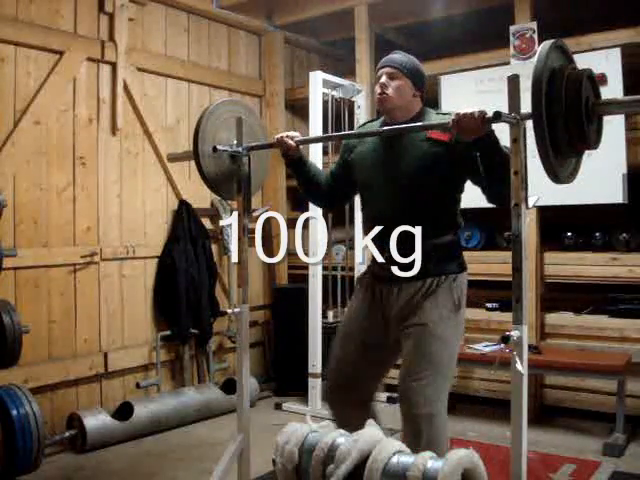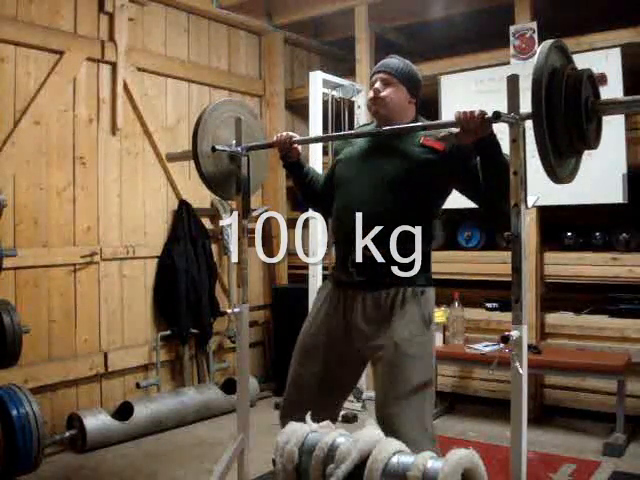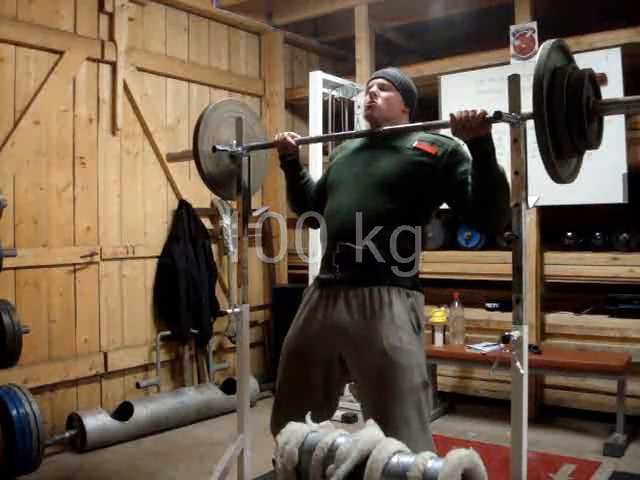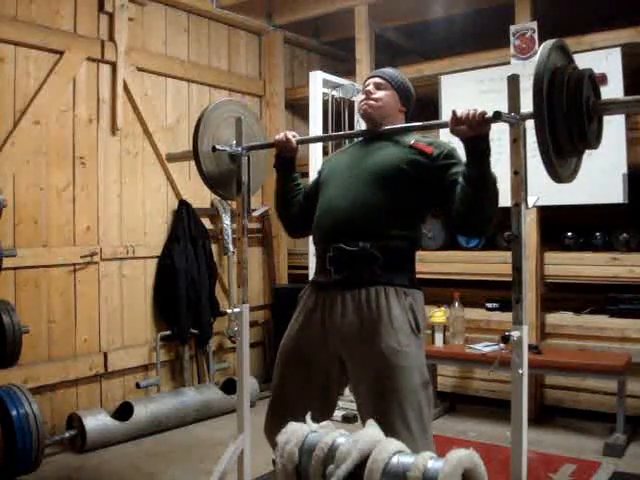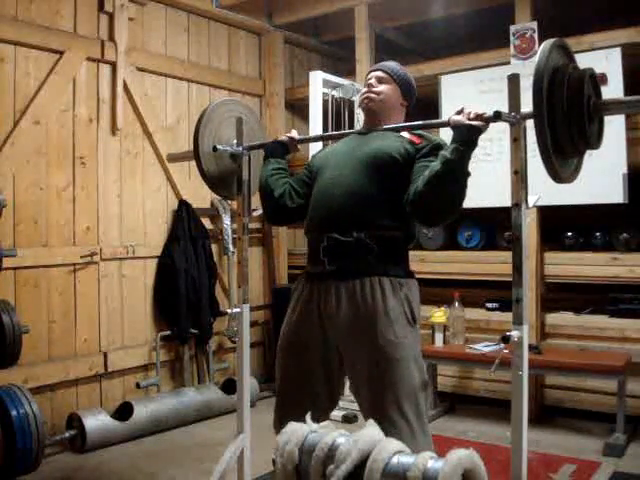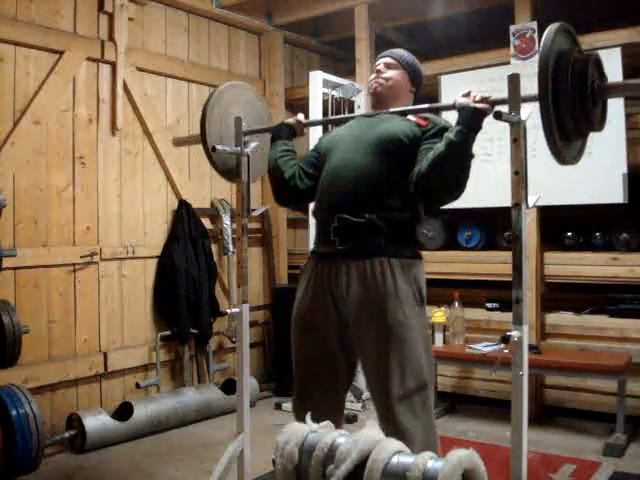
dt=0.5s
person 1, frame 1
left shoulder: (450, 132)
right shoulder: (360, 140)
left elbow: (505, 193)
right elbow: (329, 195)
left wrist: (483, 138)
right wrist: (295, 158)
left hip: (434, 284)
right hip: (377, 281)
left knee: (421, 403)
right knee: (343, 392)
person 1, frame 2
left shoulder: (443, 143)
right shoulder: (349, 144)
left elbow: (498, 200)
left wrist: (483, 141)
right wrist: (293, 162)
left hip: (399, 297)
right hip: (338, 293)
left knee: (403, 429)
right knee: (299, 419)
person 1, frame 3
left shoulder: (435, 150)
right shoulder: (345, 152)
left elbow: (489, 215)
right elbow: (312, 209)
left wrist: (480, 145)
right wrist: (290, 162)
left hip: (386, 300)
right hip: (322, 295)
left knee: (402, 439)
right knee: (291, 426)
person 1, frame 4
left shoulder: (429, 153)
right shoulder: (336, 160)
left elbow: (473, 220)
right elbow: (297, 222)
left wrist: (475, 148)
right wrist: (285, 164)
left hip: (383, 300)
right hip: (319, 298)
left knee: (402, 442)
right knee: (284, 431)
person 1, frame 5
left shoulder: (418, 145)
right shoulder: (330, 152)
left elbow: (432, 207)
right elbow: (280, 207)
left wrist: (463, 140)
right wrist: (276, 153)
left hip: (377, 291)
right hip: (313, 289)
left knee: (398, 433)
right knee: (293, 426)
person 1, frame 6
left shoulder: (426, 127)
right shoulder: (338, 134)
left elbow: (437, 187)
right elbow: (290, 188)
left wrist: (467, 123)
right wrist: (282, 137)
left hip: (385, 270)
right hip: (322, 269)
left knee: (403, 406)
right knee: (314, 403)
